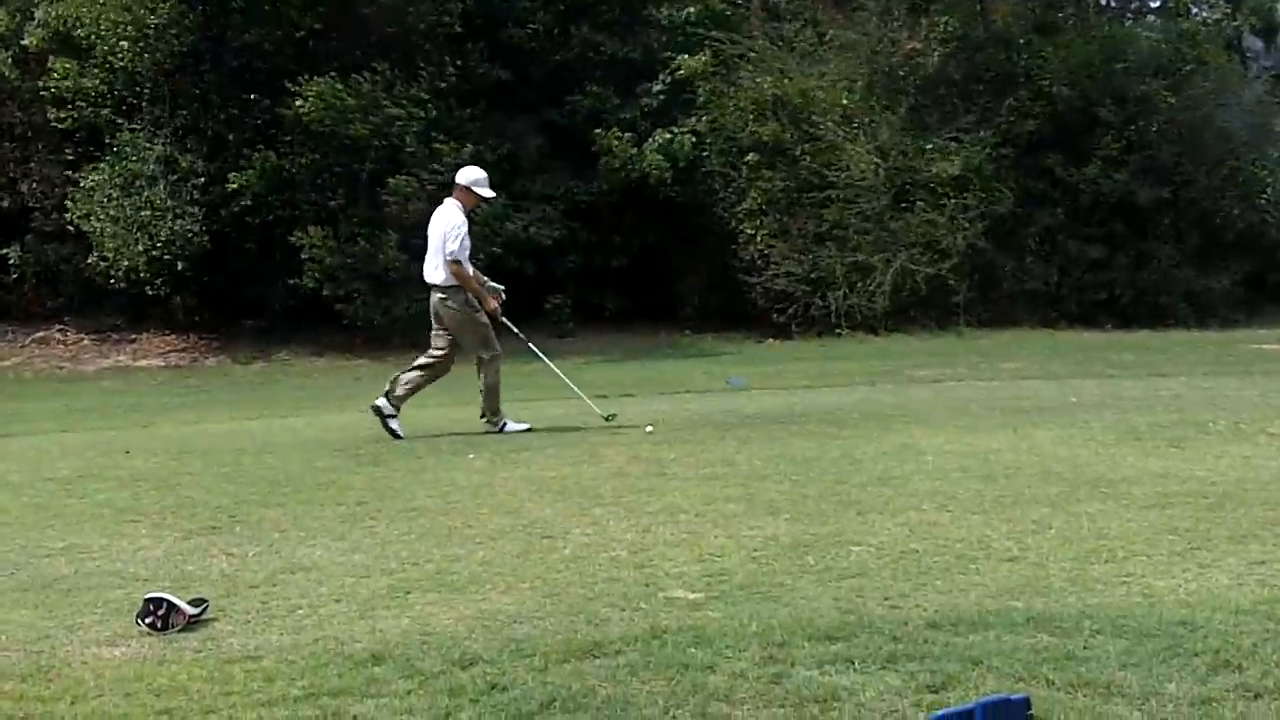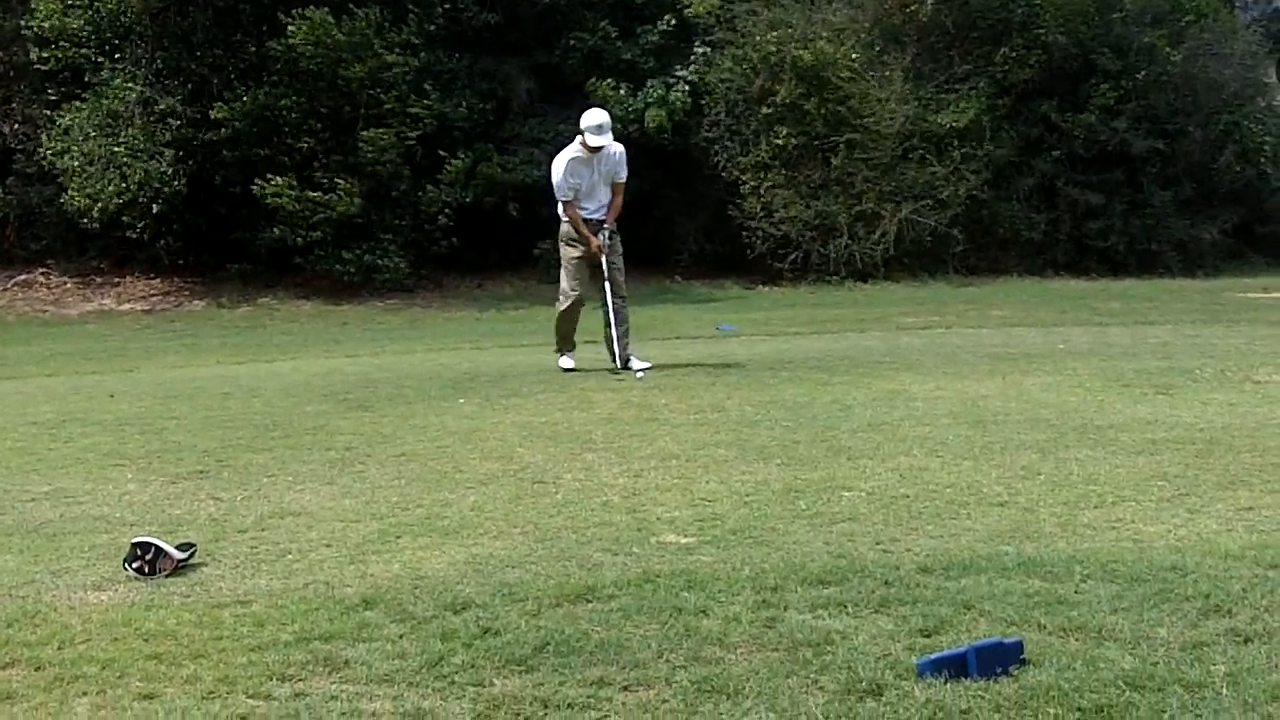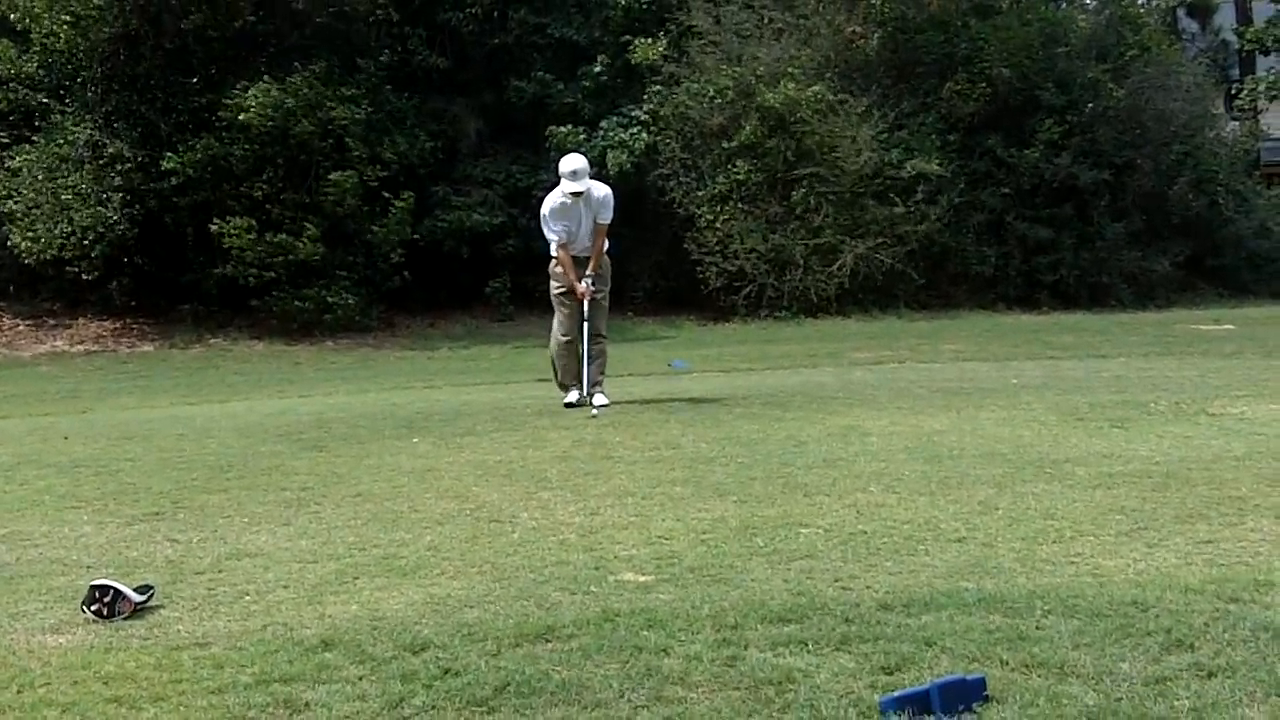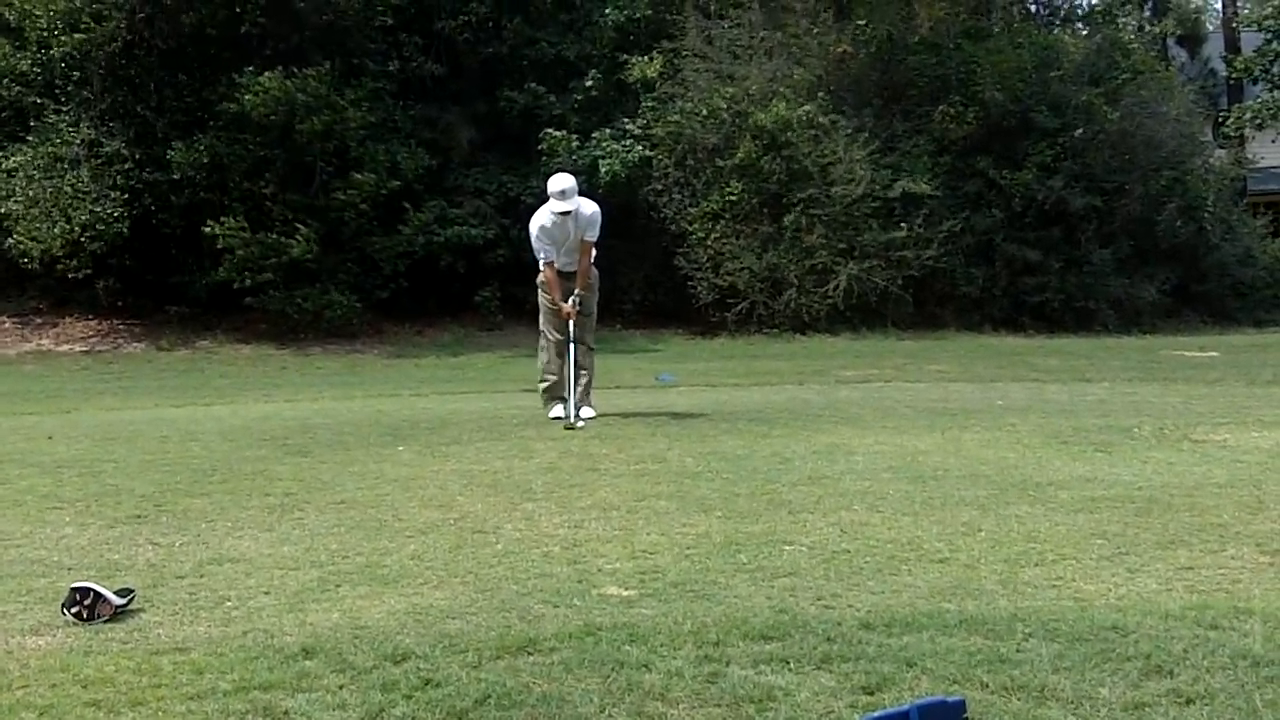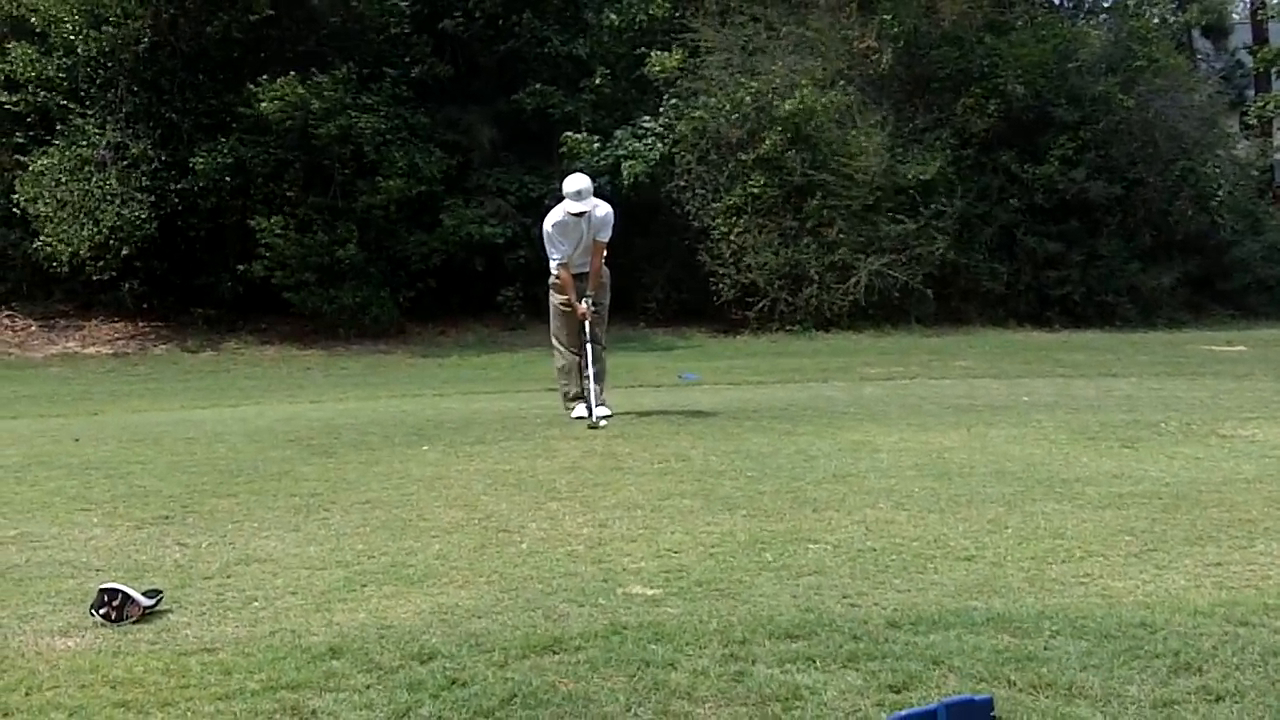
dt=1s
person 1, frame 1
left shoulder: (443, 213)
right shoulder: (456, 219)
right elbow: (456, 268)
left wrist: (485, 283)
right wrist: (484, 298)
left hip: (442, 296)
right hip: (455, 296)
left knee: (438, 357)
right knee: (488, 354)
left ankle: (389, 402)
right ankle: (493, 420)
person 1, frame 2
left shoulder: (617, 152)
right shoulder: (565, 160)
left elbow: (617, 195)
right elbow: (568, 205)
left wrist: (606, 229)
right wrist: (588, 238)
left hip: (606, 226)
right hip: (575, 230)
left knee: (616, 292)
right knee: (574, 294)
left ankle: (622, 354)
right ankle: (565, 349)
person 1, frame 3
left shoulder: (603, 194)
right shoulder: (551, 204)
left elbow: (599, 238)
right elbow: (561, 247)
left wrist: (589, 276)
right wrist: (575, 283)
left hip: (596, 262)
right hip: (564, 264)
left knee: (597, 329)
right knee: (565, 331)
left ankle: (595, 388)
right ankle: (571, 387)
person 1, frame 4
left shoulder: (591, 211)
right shoulder: (540, 222)
left elbow: (586, 256)
right elbow: (548, 265)
left wrist: (577, 294)
right wrist: (560, 302)
left hip: (583, 276)
right hip: (553, 277)
left knee: (584, 341)
right knee: (552, 341)
left ankle: (583, 400)
right ankle: (555, 401)
person 1, frame 5
left shoulder: (604, 212)
right shoulder: (553, 222)
left elbow: (597, 256)
right elbow: (562, 266)
left wrist: (589, 295)
right wrist: (575, 302)
left hip: (595, 276)
right hip: (564, 279)
left knee: (596, 340)
right knee: (566, 342)
left ankle: (597, 399)
right ankle: (576, 400)
